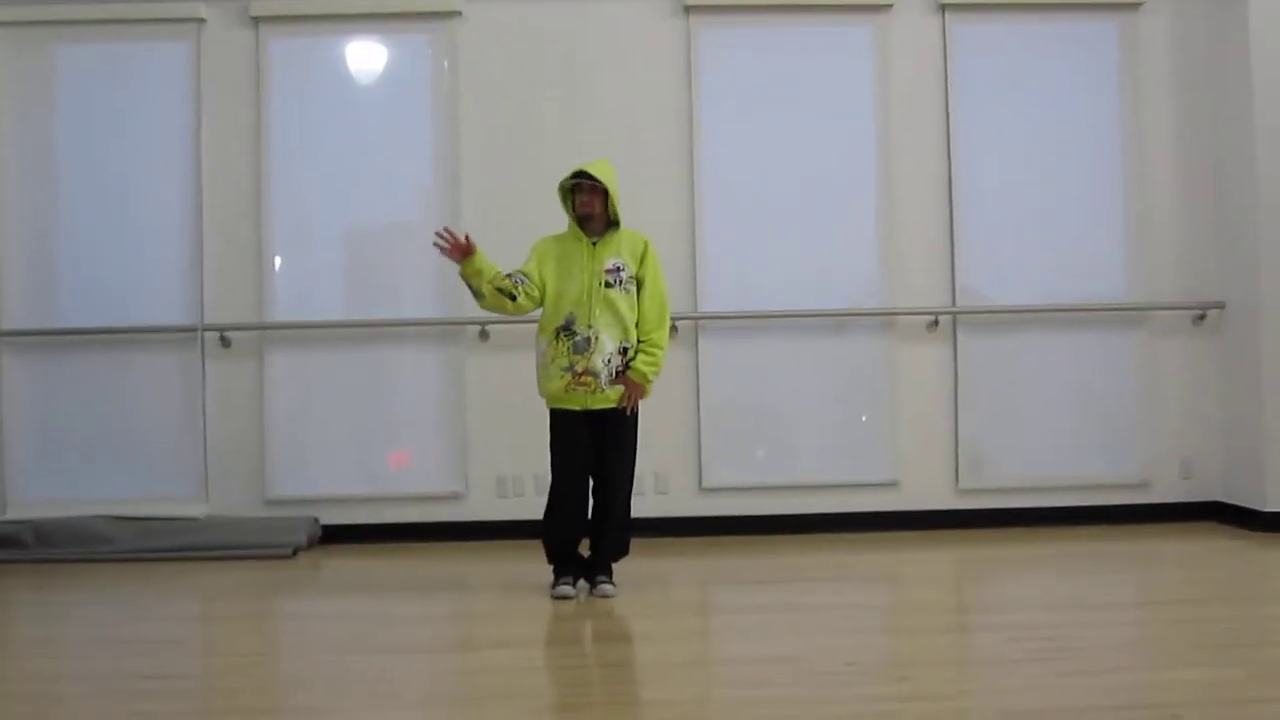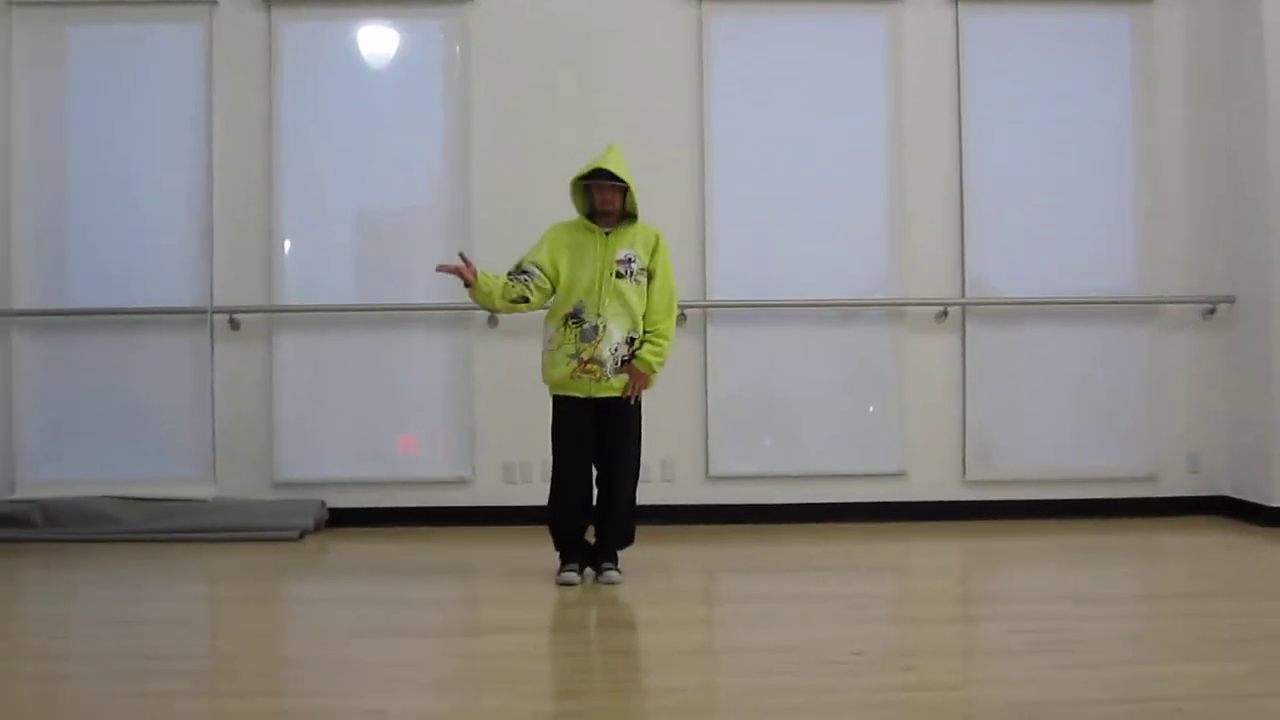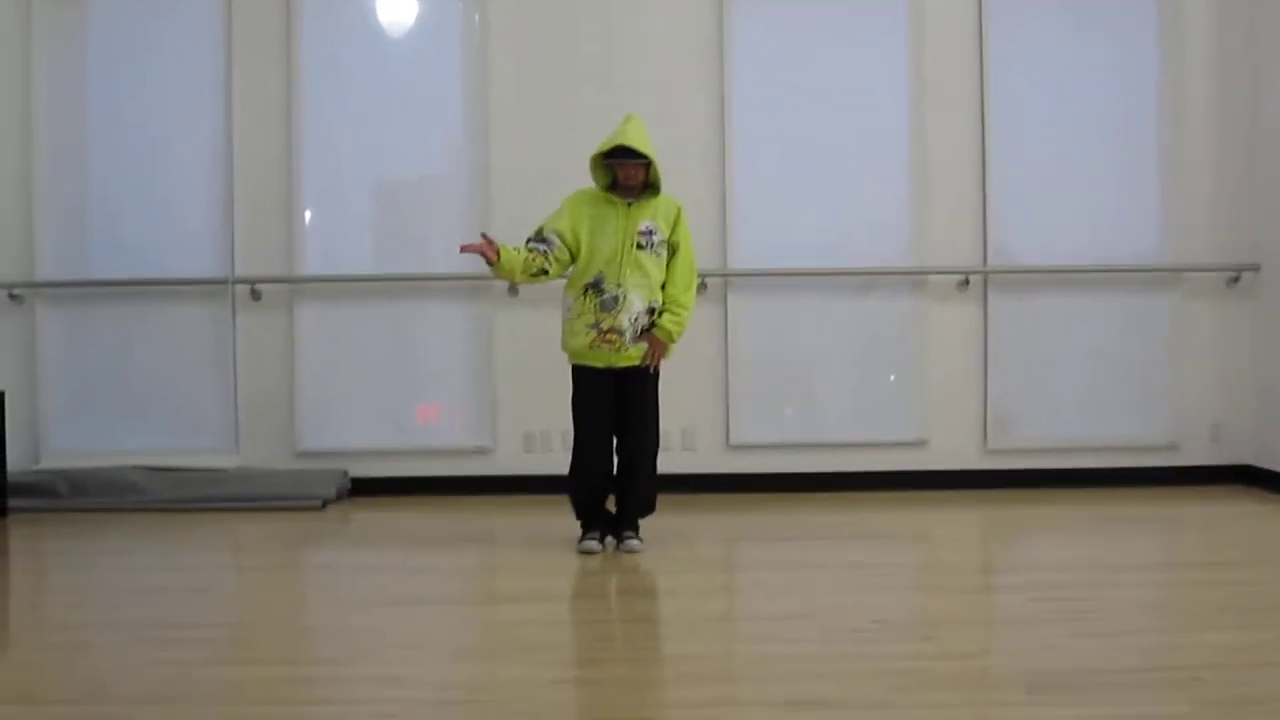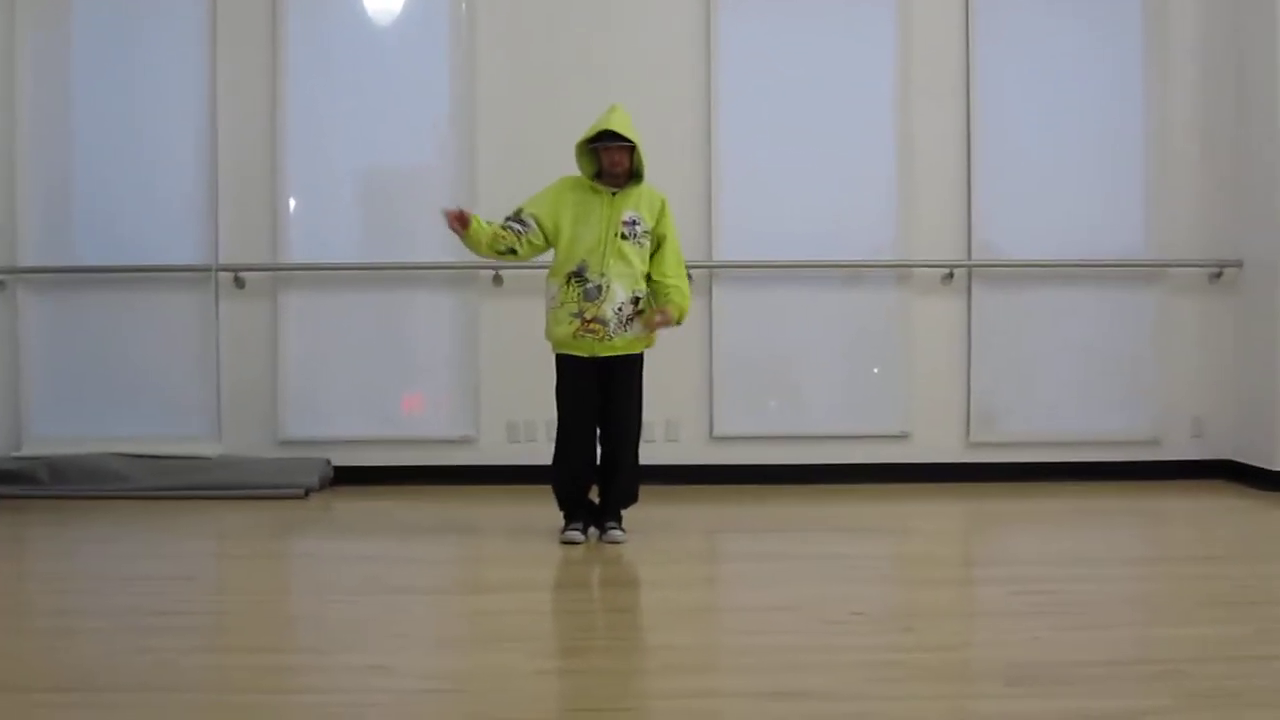
dt=0.2s
person 1, frame 1
left shoulder: (637, 247)
right shoulder: (549, 249)
left elbow: (655, 317)
right elbow: (516, 296)
left wrist: (642, 372)
right wrist: (473, 265)
left hip: (618, 392)
right hip: (567, 392)
left knee: (615, 484)
right knee: (567, 484)
left ankle: (602, 564)
right ankle: (565, 565)
person 1, frame 2
left shoulder: (648, 239)
right shoulder: (560, 237)
left elbow: (662, 309)
right elbow: (526, 290)
left wrist: (647, 363)
right wrist: (479, 282)
left hip: (623, 382)
right hip: (571, 380)
left knee: (619, 473)
right knee: (570, 471)
left ankle: (608, 552)
right ankle: (571, 552)
person 1, frame 3
left shoulder: (669, 211)
right shoulder: (580, 205)
left elbow: (681, 280)
right elbow: (545, 258)
left wrist: (666, 331)
right wrist: (502, 259)
left hip: (641, 352)
right hip: (591, 349)
left knee: (639, 442)
right knee: (591, 441)
left ankle: (629, 520)
right ankle: (592, 521)
person 1, frame 4
left shoulder: (652, 202)
right shoulder: (564, 193)
left elbow: (667, 266)
right elbow: (519, 237)
left wrist: (673, 306)
right wrist: (474, 230)
left hip: (627, 341)
right hip: (574, 339)
left knee: (621, 433)
right knee: (575, 431)
left ankle: (611, 511)
right ankle: (575, 511)
